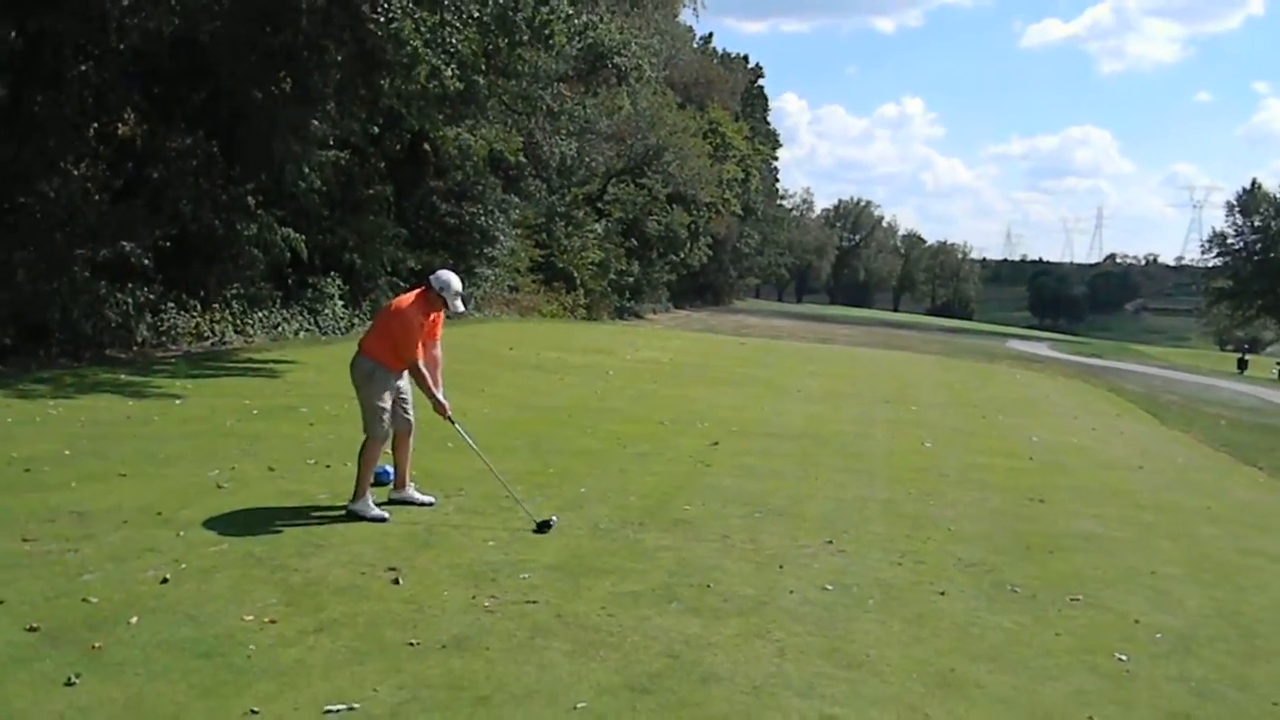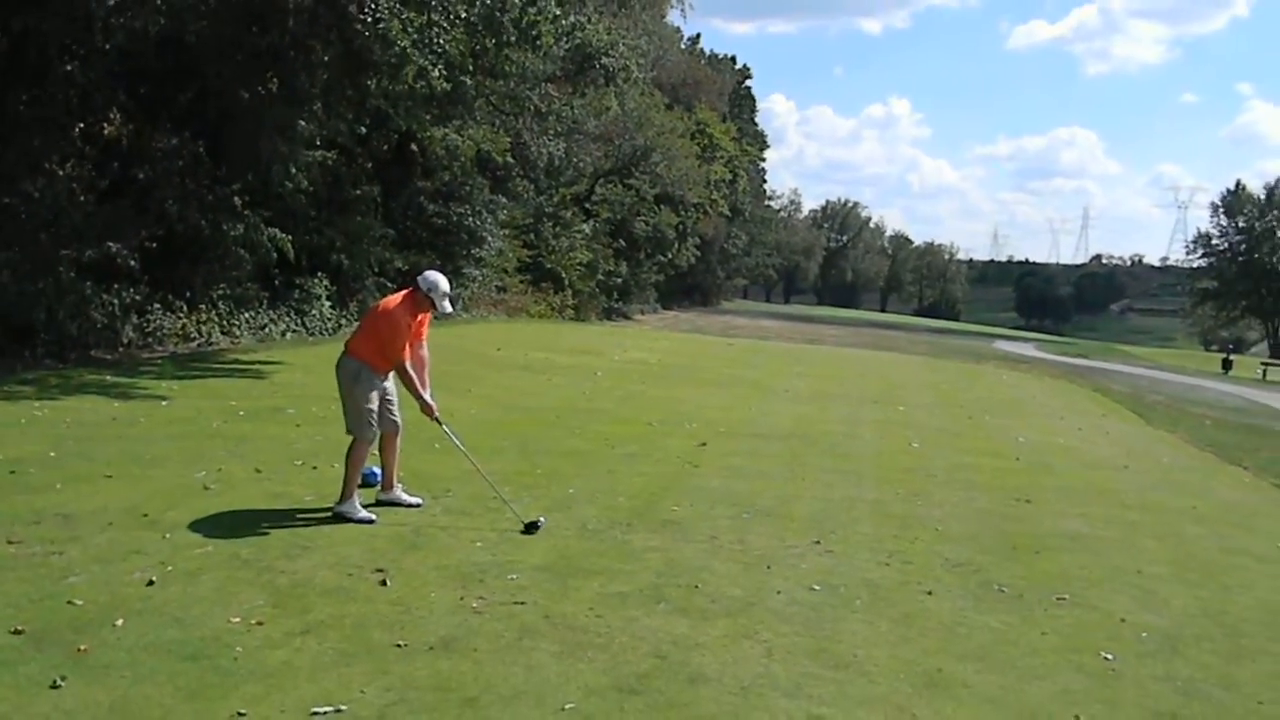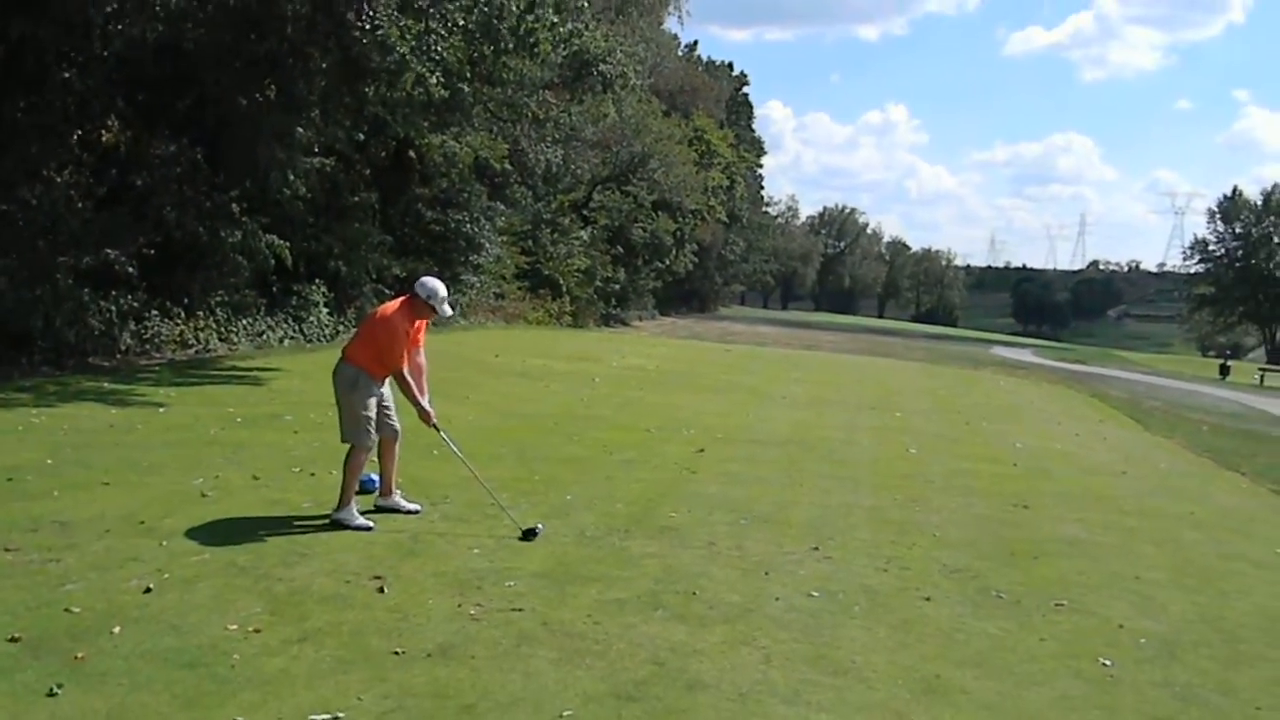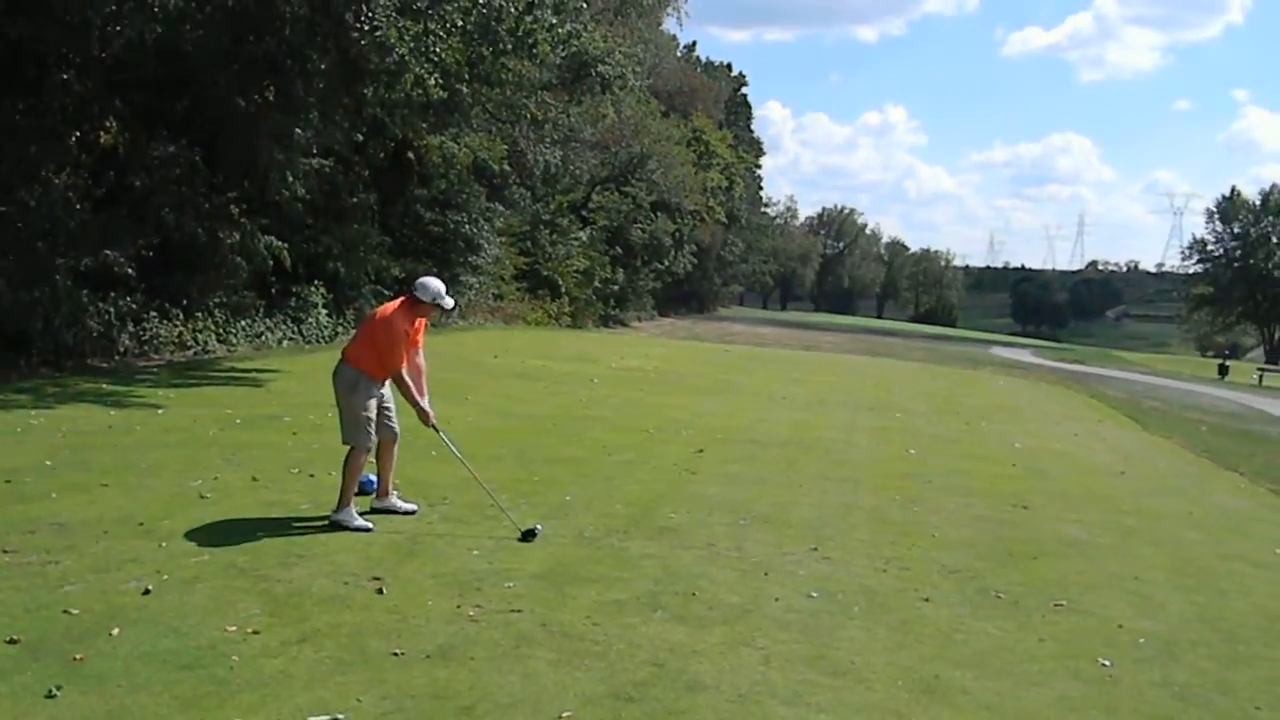
dt=0.1s
person 1, frame 1
left shoulder: (434, 309)
right shoulder: (407, 312)
left elbow: (433, 349)
right elbow: (416, 365)
left wrist: (438, 390)
right wrist: (434, 399)
left hip: (395, 369)
right hip: (372, 368)
left knee: (405, 427)
right knee: (379, 432)
left ankle: (402, 488)
right ankle: (359, 499)
person 1, frame 2
left shoulder: (421, 310)
right shoulder: (395, 313)
left elbow: (420, 349)
right elbow: (402, 366)
left wrist: (426, 391)
right wrist: (421, 400)
left hip: (380, 370)
right hip: (358, 369)
left knee: (392, 428)
right knee: (366, 434)
left ankle: (389, 489)
right ankle: (346, 502)
person 1, frame 3
left shoulder: (418, 317)
right shoulder: (393, 320)
left elbow: (417, 356)
right elbow: (400, 372)
left wrist: (424, 398)
right wrist: (420, 406)
left hip: (376, 377)
right hip: (355, 377)
left knee: (391, 434)
right knee: (364, 442)
left ankle: (388, 495)
right ankle: (344, 509)
person 1, frame 4
left shoulder: (418, 316)
right shoulder: (393, 321)
left elbow: (416, 356)
right elbow: (399, 374)
left wrist: (424, 399)
right wrist: (419, 407)
left hip: (377, 378)
right hip: (355, 378)
left knee: (390, 435)
right knee: (363, 443)
left ankle: (384, 497)
right ankle: (343, 510)
